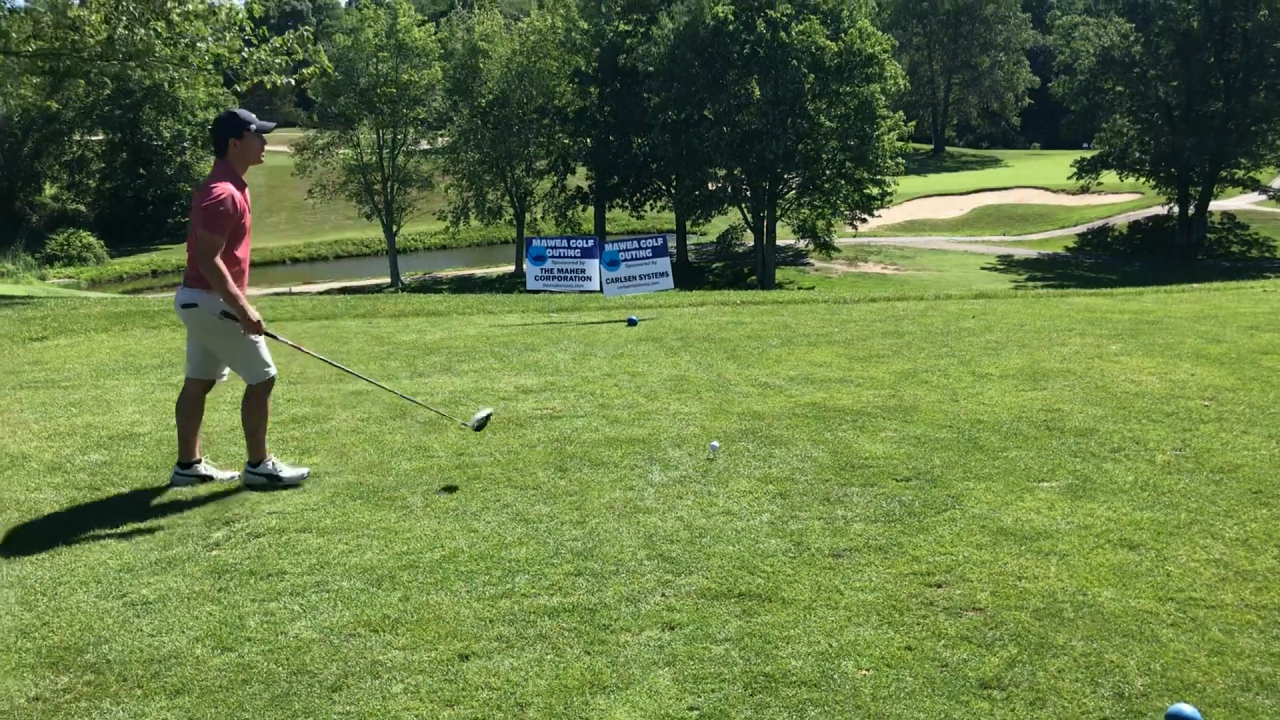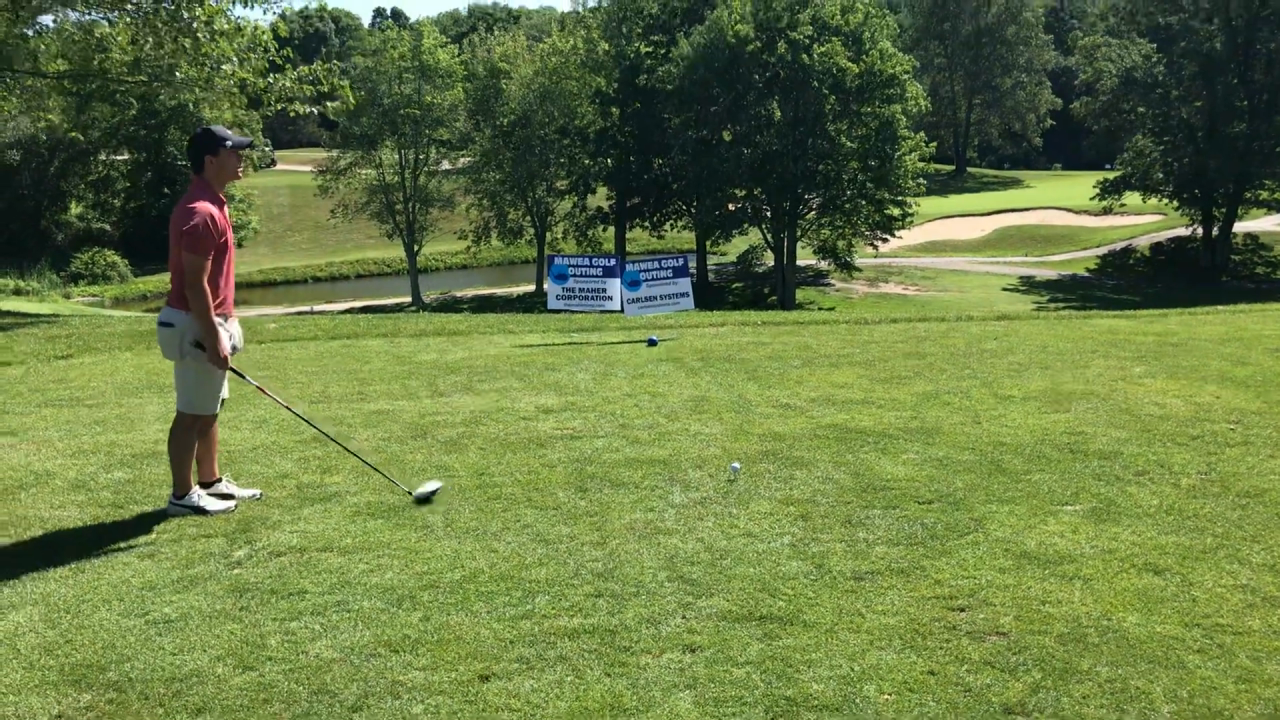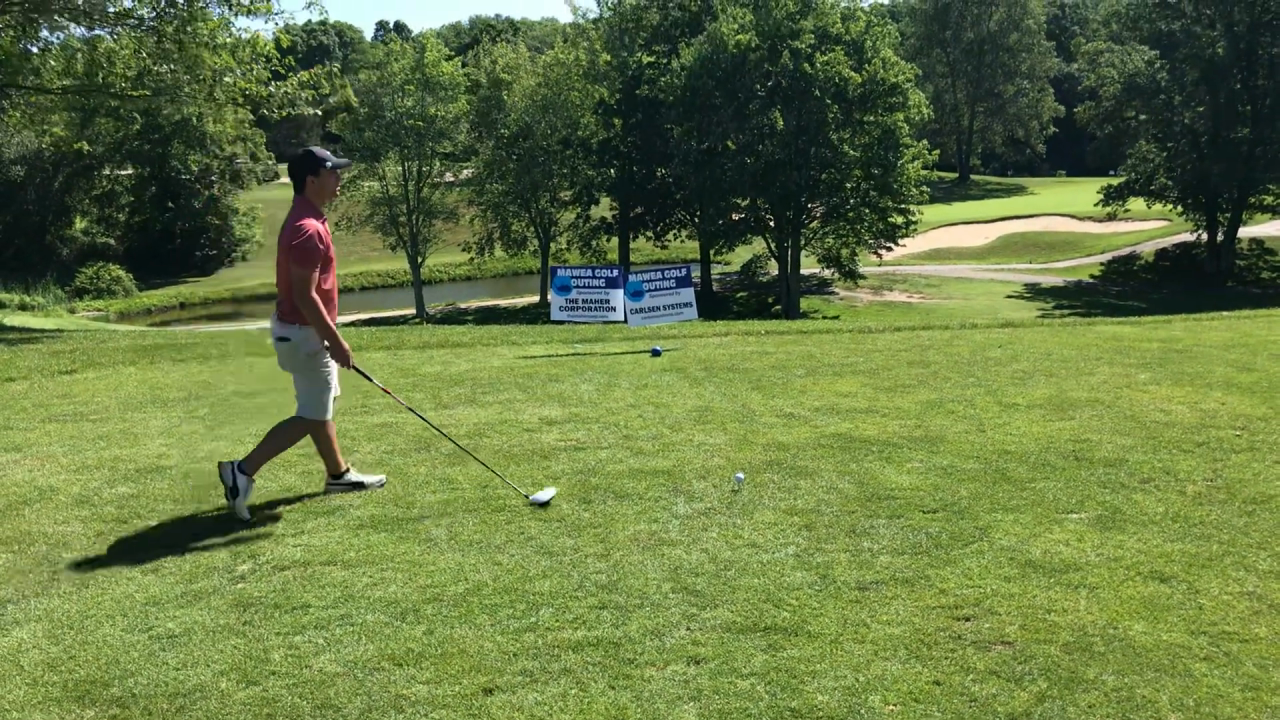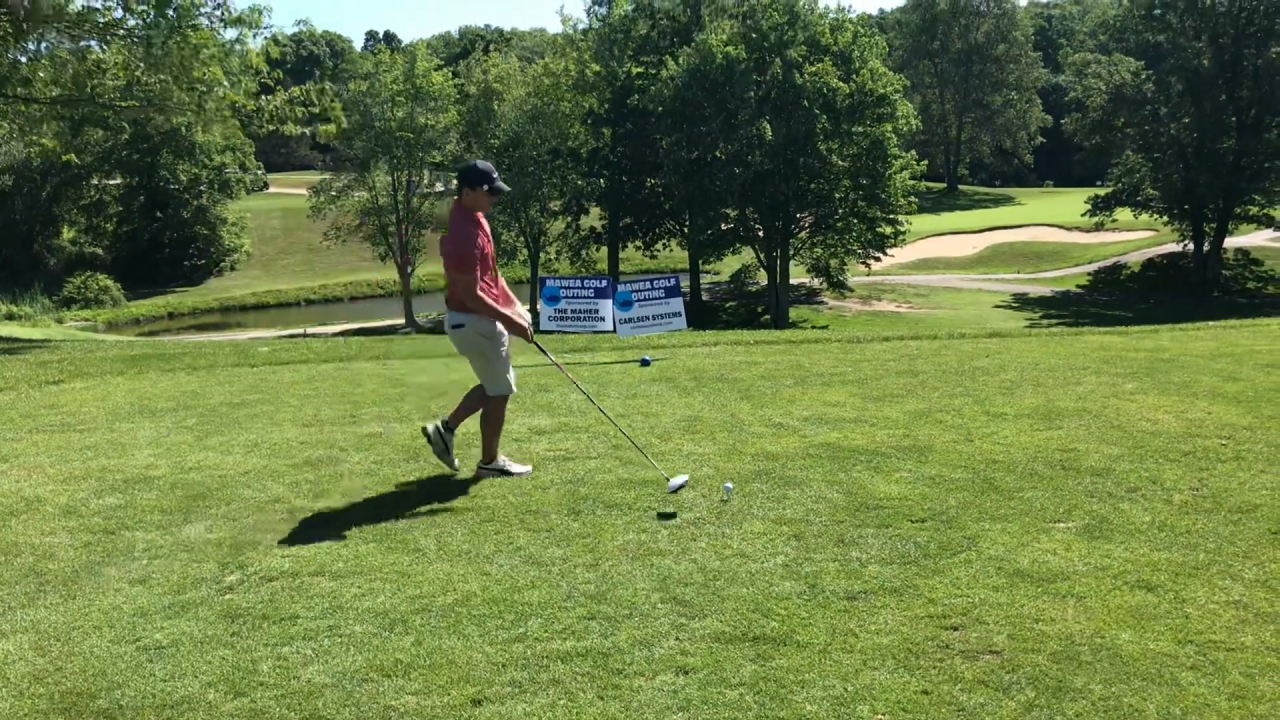
dt=0.7s
person 1, frame 1
left shoulder: (230, 186)
right shoulder: (223, 194)
right elbow: (210, 260)
right wrist: (242, 308)
left hip: (201, 300)
right hip: (214, 303)
left knee: (198, 384)
right knee: (262, 378)
left ankle: (189, 464)
right ankle: (260, 464)
person 1, frame 2
left shoulder: (211, 203)
right shoulder: (201, 213)
right elbow: (194, 284)
left wrist: (228, 323)
right wrist: (213, 339)
left hip: (213, 321)
right hip: (197, 326)
left knee: (209, 409)
right knee: (193, 413)
left ankle: (211, 482)
right ankle: (183, 495)
person 1, frame 3
left shoulder: (309, 219)
right shoulder: (308, 229)
right elbow: (304, 294)
right wrist: (336, 339)
left hip: (308, 332)
right hip: (306, 335)
left knee: (318, 412)
right knee: (313, 418)
left ankle: (338, 473)
right ankle: (243, 470)
person 1, frame 4
left shoulder: (477, 219)
right shoulder: (462, 233)
right elbow: (469, 294)
left wrist: (513, 303)
right wrist: (509, 321)
left hip: (487, 318)
right hip: (474, 321)
left knee: (494, 386)
right knee: (499, 391)
left ankle: (445, 429)
right ankle: (490, 460)
